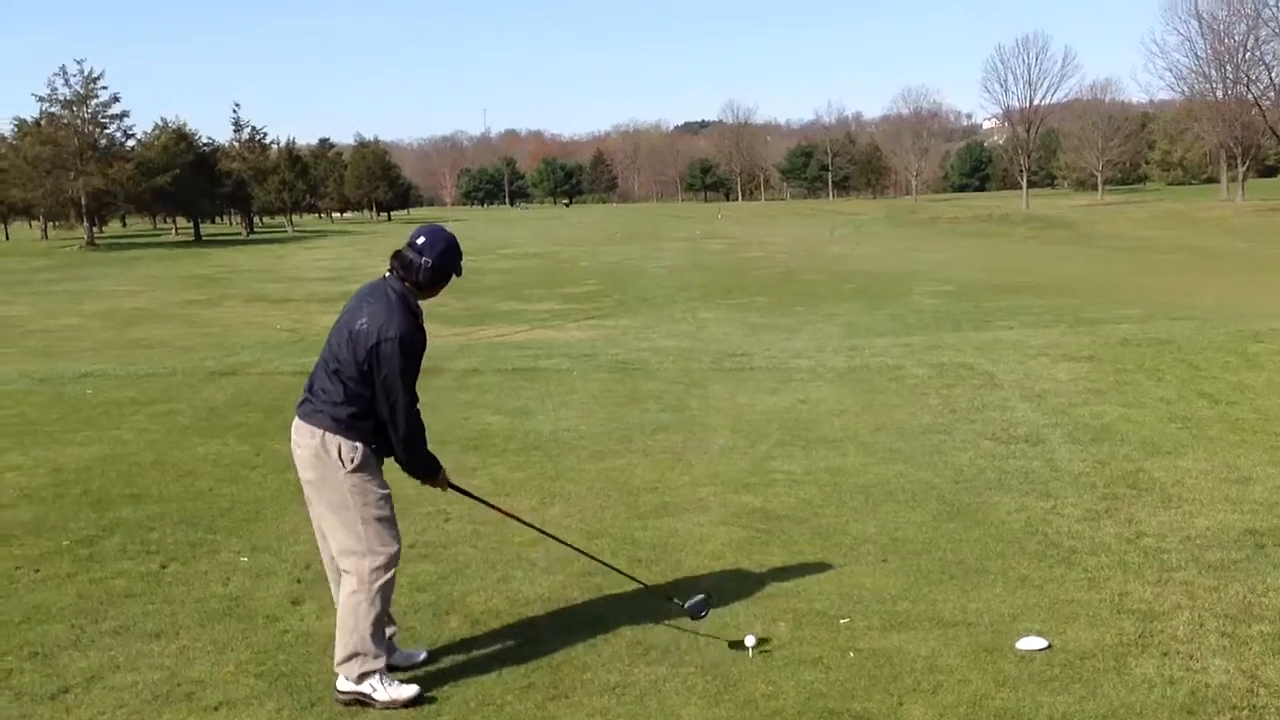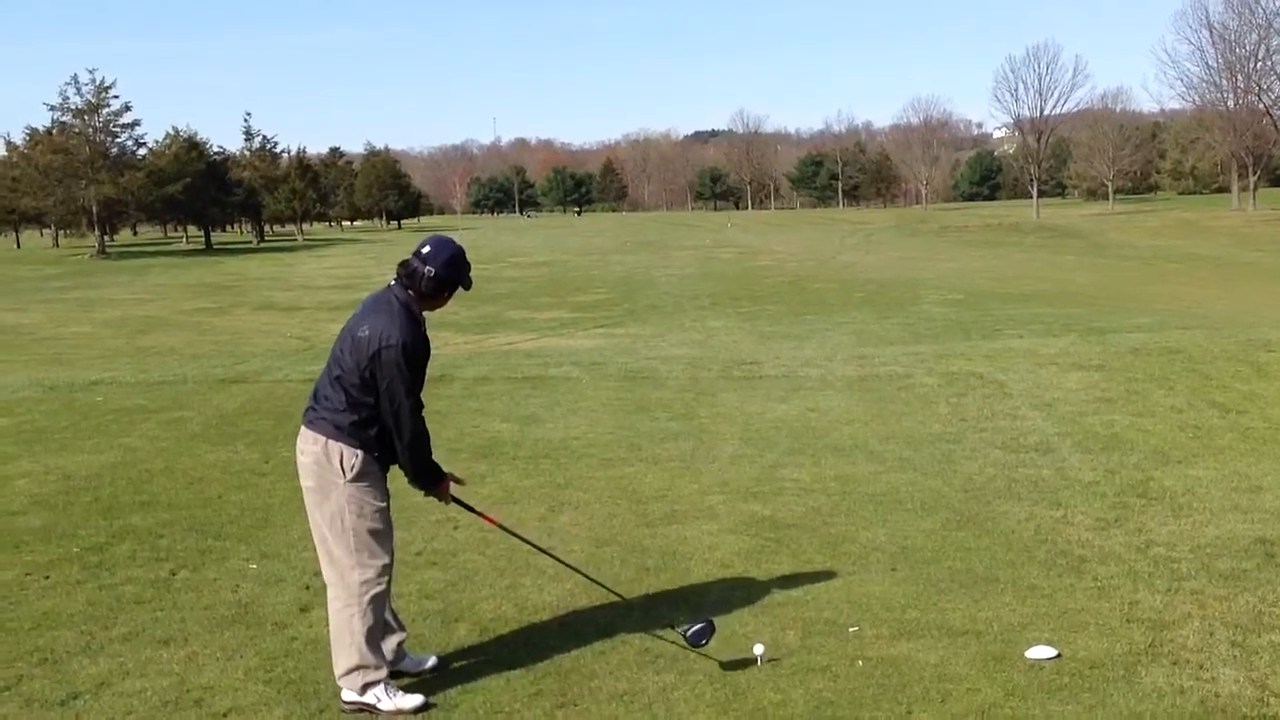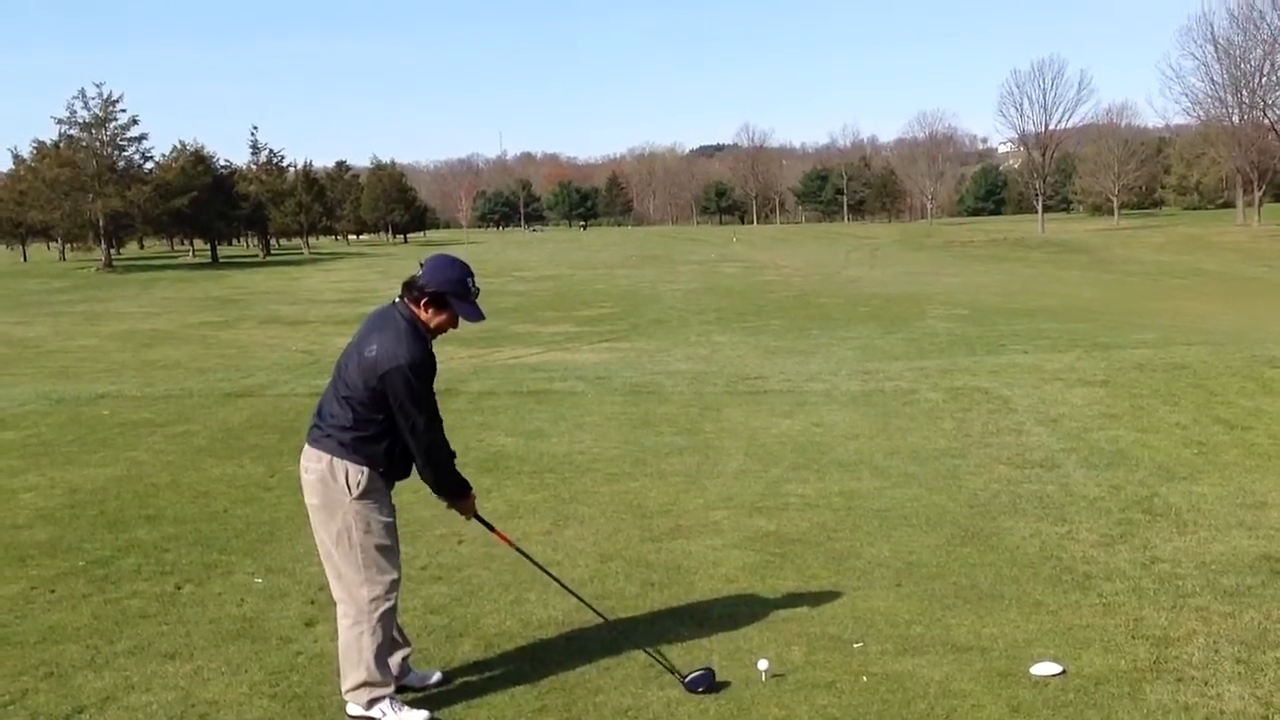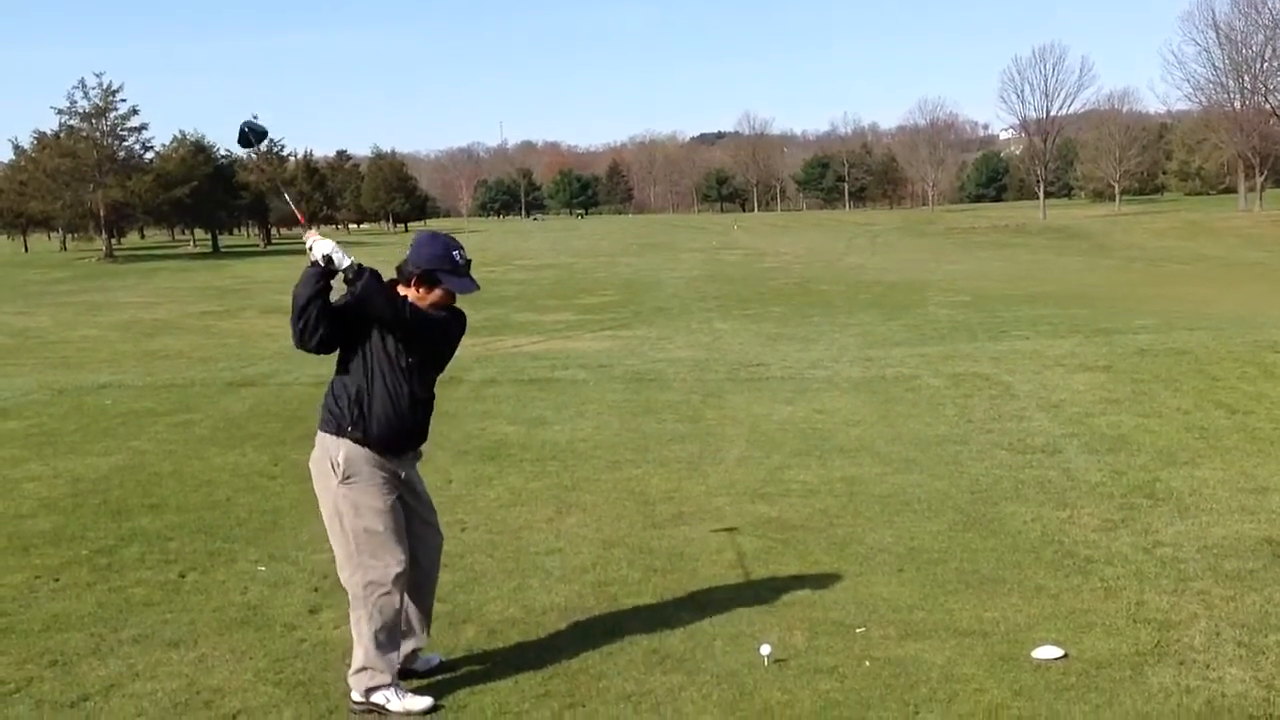
dt=1s
person 1, frame 1
left shoulder: (376, 294)
right shoulder: (396, 326)
right elbow: (397, 407)
left wrist: (416, 461)
right wrist: (425, 466)
left hip: (323, 430)
right hip: (339, 443)
left knee: (359, 552)
right knee: (374, 554)
left ankle: (377, 645)
right ankle: (358, 672)
person 1, frame 2
left shoulder: (387, 303)
right shoulder: (397, 335)
right elbow: (403, 417)
left wrist: (425, 469)
right wrist: (429, 477)
left hip: (342, 443)
right hip: (341, 453)
left knee: (373, 559)
right knee: (359, 566)
left ankle: (386, 651)
right ankle: (362, 682)
person 1, frame 3
left shoulder: (392, 321)
right shoulder: (402, 355)
left elbow: (422, 422)
right elbow: (422, 435)
left wrist: (449, 481)
right wrist: (456, 489)
left hip: (354, 465)
right hip: (345, 472)
left knee: (381, 576)
right knee: (368, 585)
left ankle: (391, 666)
person 1, frame 4
left shoulder: (448, 323)
right shoulder: (360, 302)
left elbow: (401, 317)
right elbow: (309, 334)
left wrist: (347, 267)
right wrist: (318, 267)
left hip: (399, 456)
right hip: (350, 456)
left knee: (422, 552)
right knee: (378, 569)
left ankle: (401, 651)
